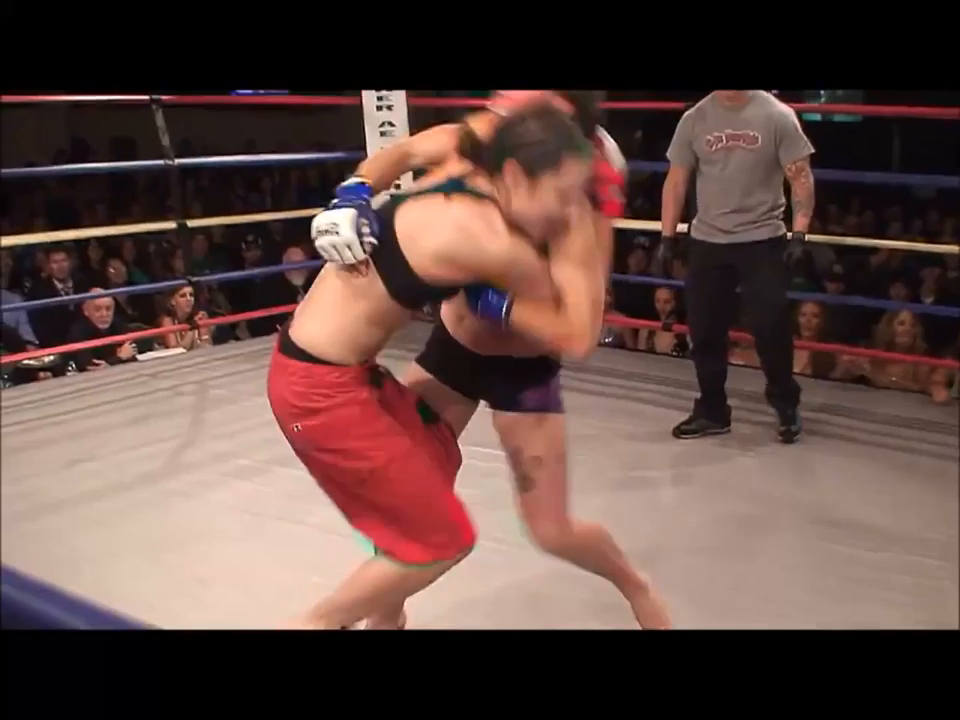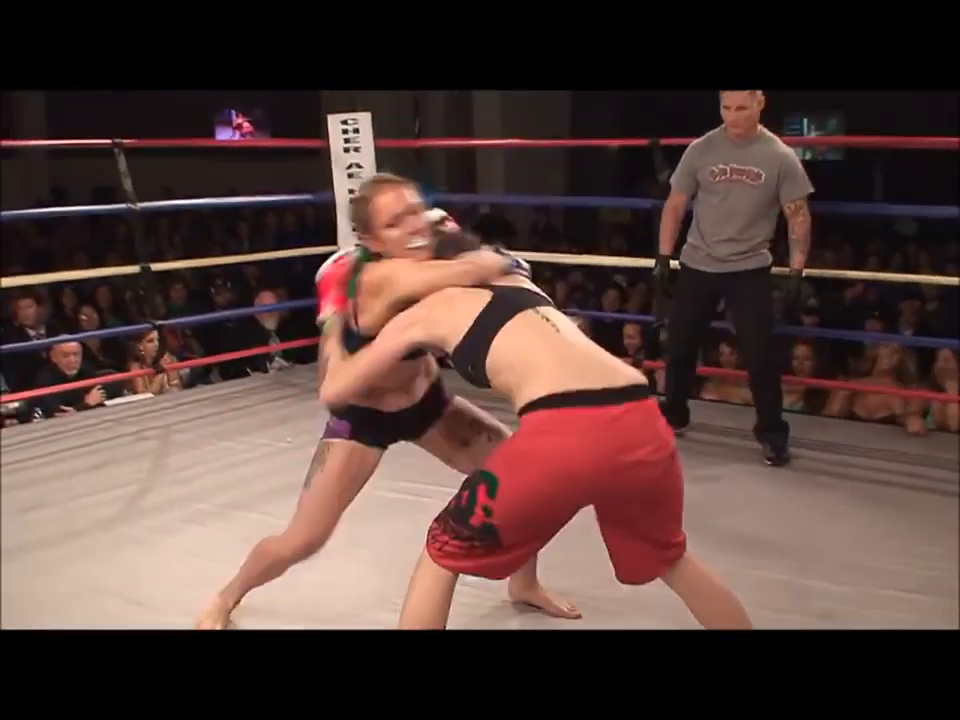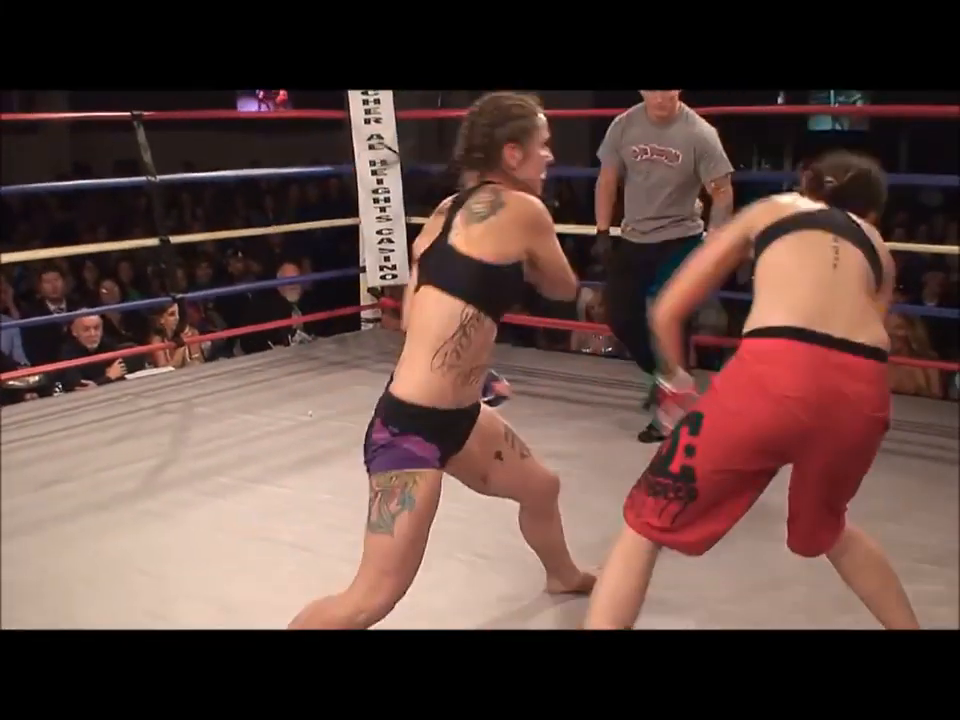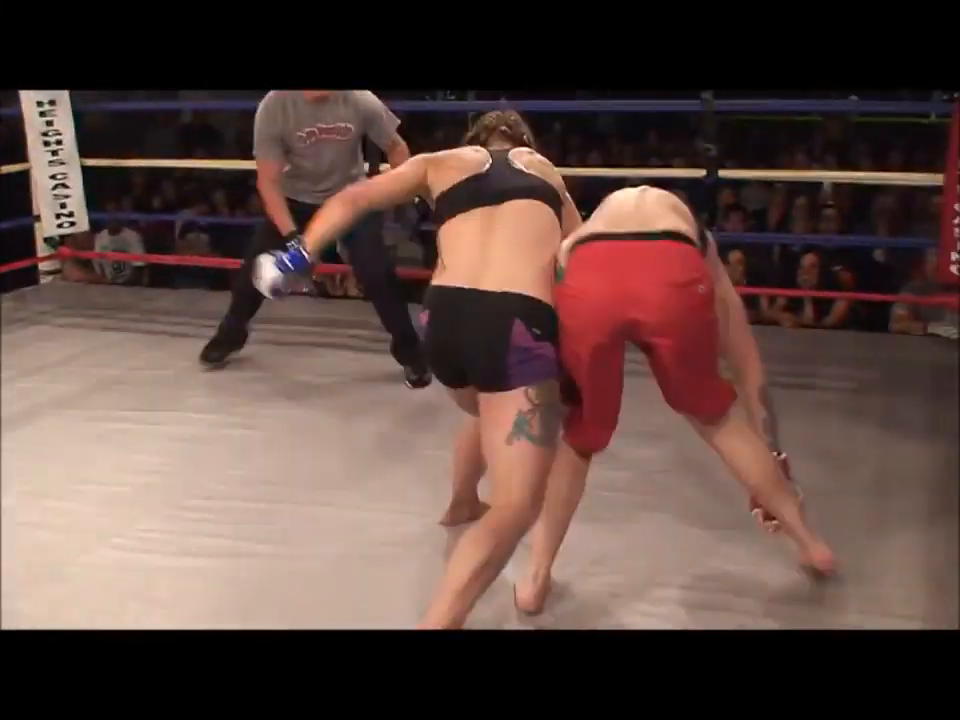
dt=1s
person 1, frame 1
left shoulder: (581, 212)
right shoulder: (482, 136)
right elbow: (393, 156)
right wrist: (350, 202)
left hip: (523, 368)
right hip: (451, 346)
left knee: (553, 532)
left ankle: (635, 587)
right ankle: (387, 615)
person 1, frame 2
left shoulder: (426, 264)
right shoulder: (376, 276)
right elbow: (476, 266)
right wrist: (503, 262)
left hip: (426, 402)
right hip: (359, 415)
right knee: (301, 540)
left ankle: (524, 584)
right ankle: (228, 596)
person 1, frame 3
left shoulder: (449, 212)
right shoulder: (523, 211)
right elbow: (563, 289)
left hip: (454, 414)
right hip: (411, 424)
left knee: (542, 487)
right knee: (374, 596)
left ankle: (564, 577)
person 1, frame 4
left shoulder: (443, 163)
right shoulder: (542, 165)
left elbow: (353, 199)
left wrist: (298, 253)
left hip: (451, 324)
right hip: (519, 324)
left knee: (491, 416)
right knee: (516, 513)
right ankle: (435, 626)
person 2, frame 1
left shoulder: (457, 186)
right shoulder: (483, 233)
right elbow: (575, 341)
left hip: (347, 369)
right hip: (318, 385)
left knee: (431, 485)
right knee: (444, 541)
left ankle: (381, 617)
right ankle: (319, 624)
person 2, frame 2
left shoulder: (422, 315)
right shoulder: (515, 281)
left elbow: (333, 390)
left hip: (561, 436)
right hip: (640, 424)
left knee: (441, 557)
right knee: (670, 560)
person 2, frame 3
left shoulder: (768, 209)
right shoulder: (877, 245)
left elbow: (667, 310)
left wrist: (677, 376)
left hip: (778, 375)
right hip: (863, 386)
left knee: (644, 529)
right knee: (826, 530)
person 2, frame 4
left shoulder: (583, 235)
right shoulder: (698, 240)
right elbow: (751, 371)
right wrist: (773, 455)
left hip: (591, 278)
right hip: (673, 276)
left knee: (582, 433)
right knee: (713, 416)
left ankle: (536, 582)
right ankle: (808, 542)
person 3, frame 1
left shoulder: (777, 117)
right shoulder: (694, 120)
left elbow: (801, 178)
right elbow: (676, 181)
left wrist: (799, 234)
right wrist: (667, 236)
left hip: (763, 240)
right hip: (707, 241)
left knee: (770, 326)
right knee: (704, 330)
left ankle: (786, 404)
right ankle: (712, 409)
person 3, frame 2
left shoulder: (780, 157)
right shoulder: (700, 150)
left elbow: (798, 216)
right elbow: (675, 205)
left wrist: (796, 271)
right wrist: (663, 258)
left hip: (750, 270)
right hip: (696, 266)
left knee: (760, 357)
right knee: (680, 347)
left ankle: (772, 433)
right ankle: (674, 414)
person 3, frame 3
left shoulder: (699, 134)
right shoulder: (623, 126)
left elbow: (722, 191)
right elbow: (607, 179)
right wrist: (602, 232)
left hip: (678, 240)
right hip: (631, 239)
right knee: (619, 316)
person 3, frame 4
left shoulder: (360, 101)
right shoulder: (273, 108)
left elbow: (395, 146)
right elbow: (268, 180)
right wrist: (292, 235)
right hip: (293, 199)
left knee: (379, 274)
left ankle: (408, 351)
right ankle: (230, 336)
